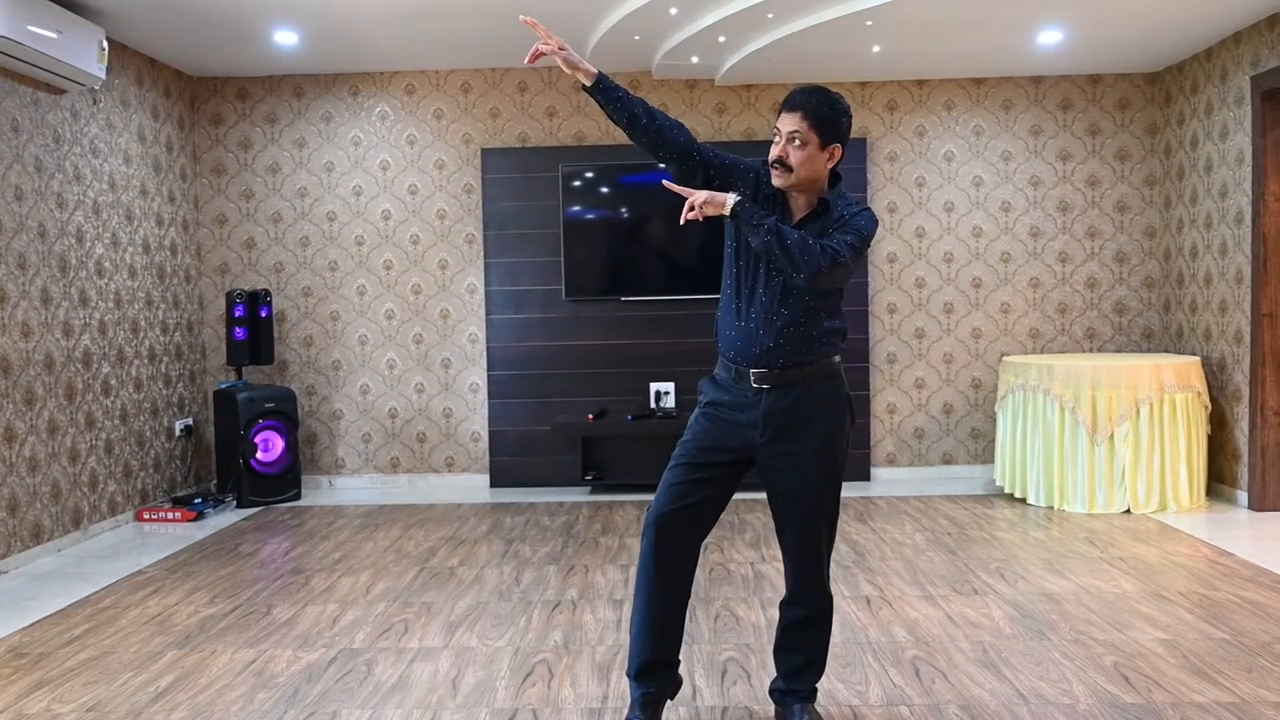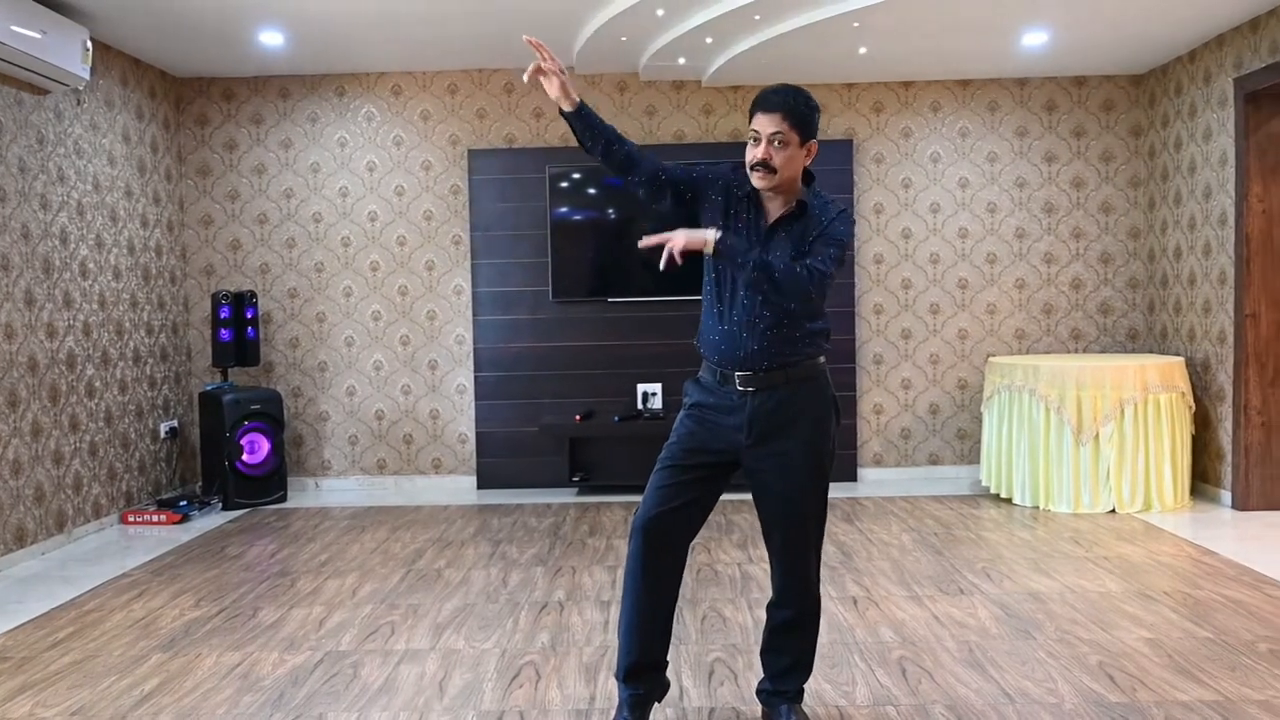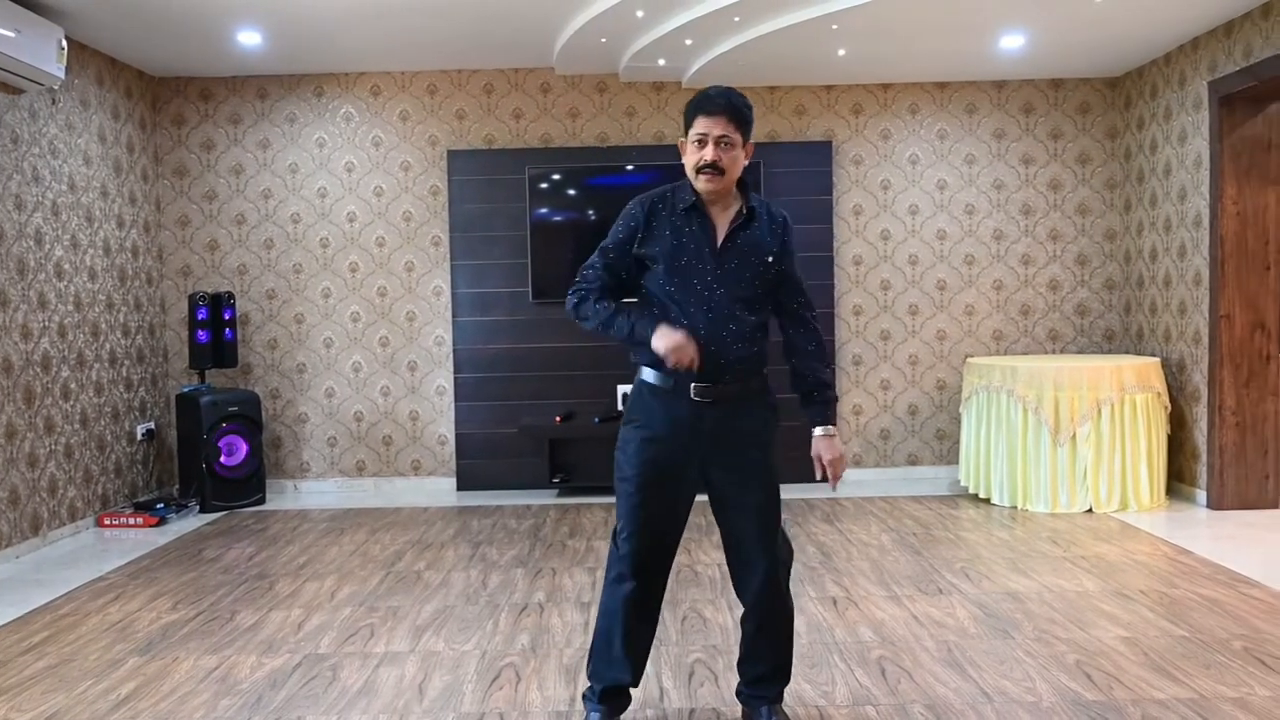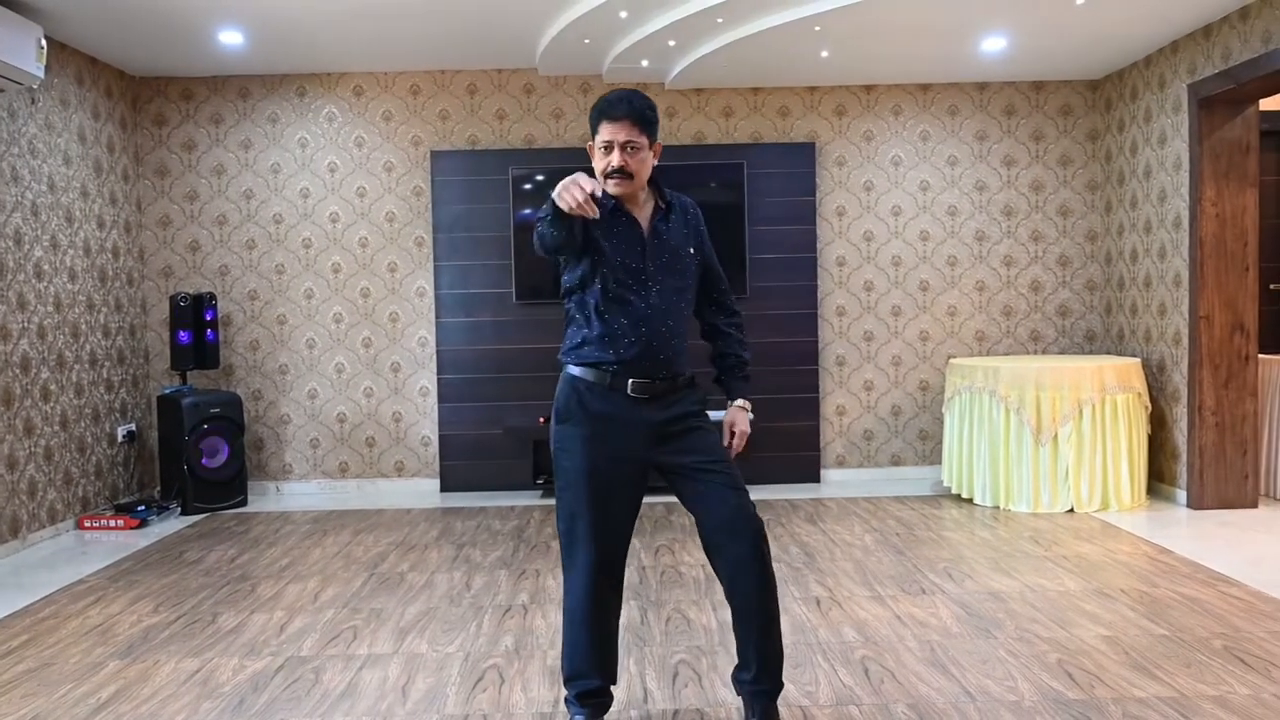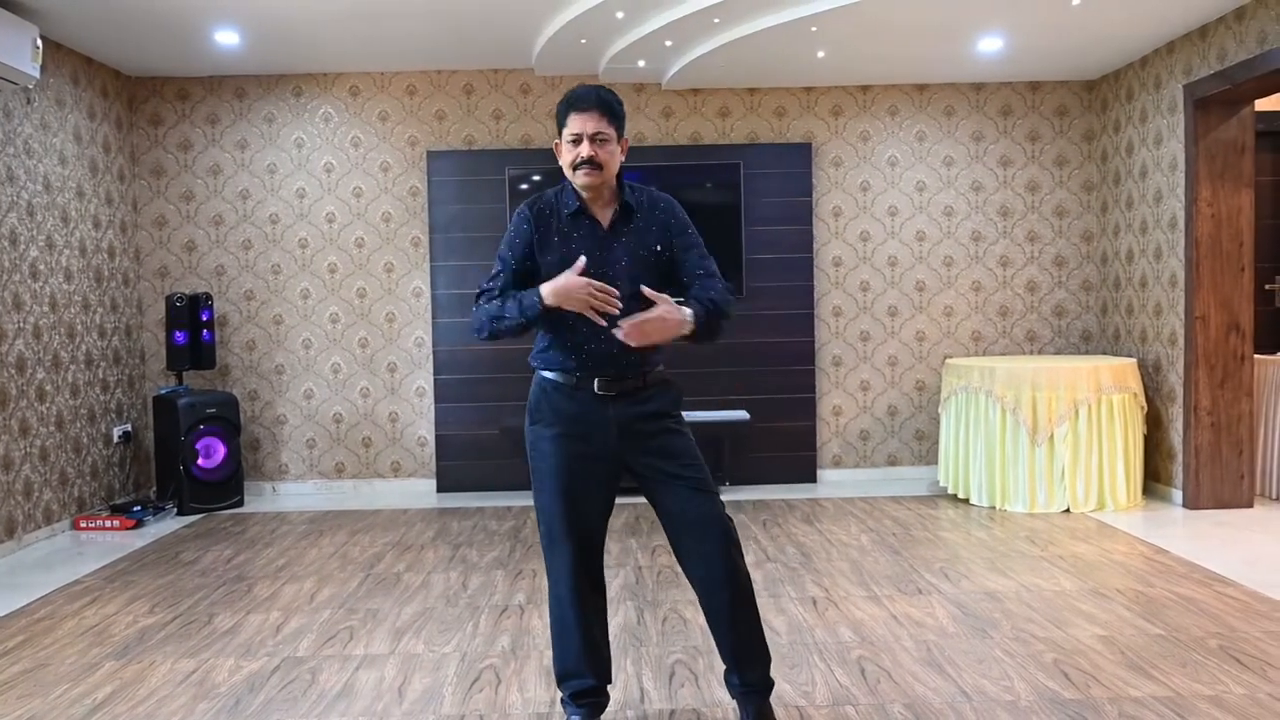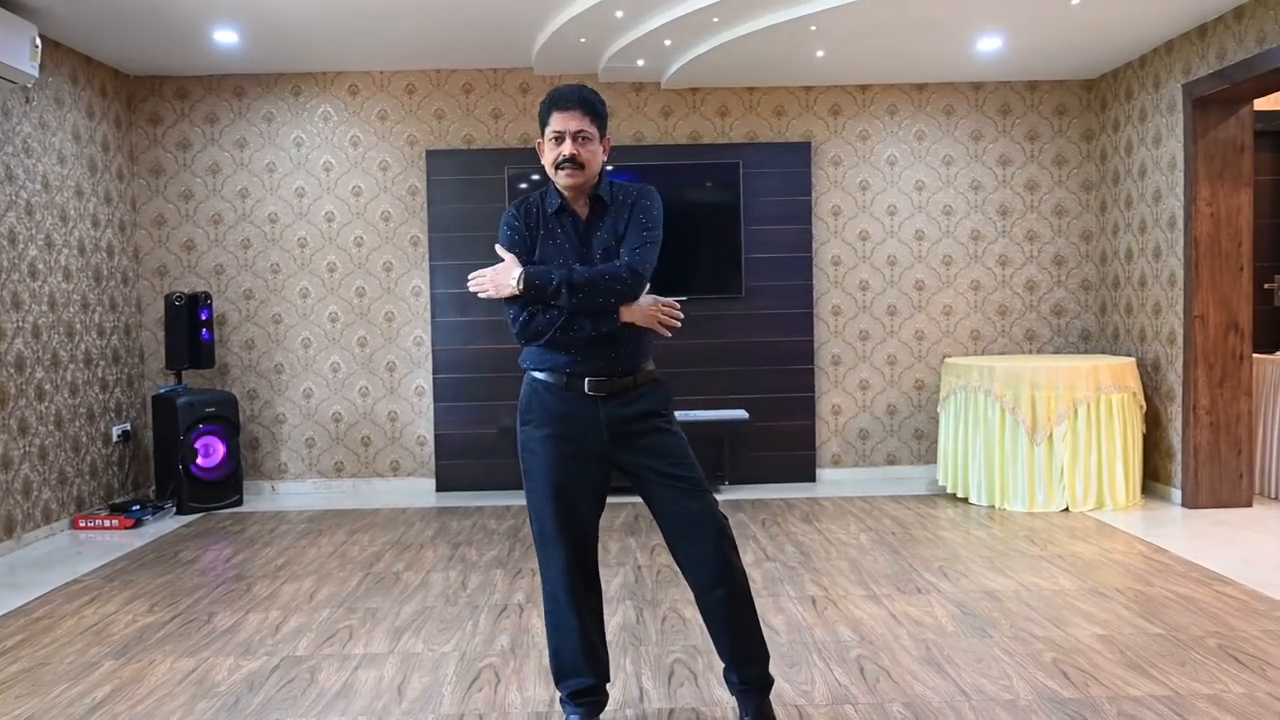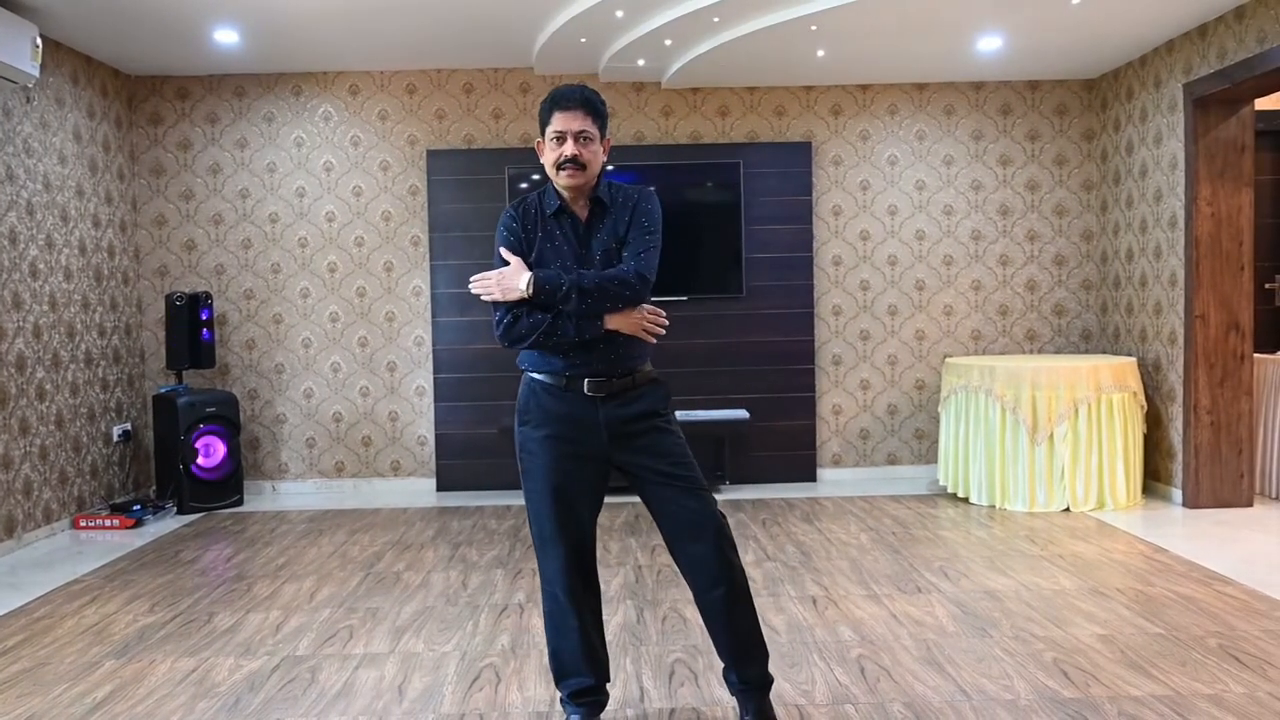
dt=0.4s
person 1, frame 1
left shoulder: (853, 221)
right shoulder: (748, 182)
left elbow: (808, 265)
right elbow: (665, 138)
left wrist: (735, 210)
right wrist: (586, 74)
left hip: (806, 402)
right hip: (730, 392)
left knee: (807, 553)
right knee: (667, 526)
person 1, frame 2
left shoulder: (831, 223)
right shoulder: (720, 189)
left elbow: (804, 287)
right elbow: (635, 168)
left wrist: (715, 241)
right wrist: (571, 105)
left hip: (793, 404)
right hip: (713, 395)
left knee: (794, 554)
right knee: (655, 529)
person 1, frame 3
left shoulder: (772, 227)
right shoulder: (647, 215)
left elbow: (799, 328)
right elbow: (584, 299)
left wrist: (823, 420)
right wrist: (648, 333)
left hip: (742, 413)
right hip: (660, 410)
left knee: (763, 561)
right knee: (637, 559)
person 1, frame 4
left shoulder: (685, 216)
right shoulder: (585, 214)
left elbow: (717, 309)
right elbow: (551, 241)
left wrist: (738, 393)
right wrist: (561, 203)
left hip: (675, 403)
right hip: (594, 407)
left knee: (742, 538)
right knee: (591, 559)
person 1, frame 5
left shoulder: (659, 211)
right shoulder: (537, 218)
left elbow: (714, 293)
right elbow: (486, 317)
left wrist: (687, 319)
right wrist: (548, 296)
left hip: (646, 402)
right hip: (564, 408)
left knee: (711, 540)
right knee: (572, 558)
person 1, frame 6
left shoulder: (639, 201)
right shoulder: (523, 218)
left elbow: (628, 276)
right elbow: (527, 324)
left wrist: (529, 278)
right wrist: (622, 314)
left hip: (637, 401)
right hip: (555, 408)
left knee: (706, 538)
right knee: (566, 558)
person 1, frame 7
left shoulder: (638, 204)
right shoulder: (520, 219)
left elbow: (635, 282)
right elbow: (511, 326)
left wrist: (538, 285)
right wrist: (606, 317)
left hip: (636, 401)
right hip: (554, 409)
left knee: (705, 538)
right knee: (565, 559)
